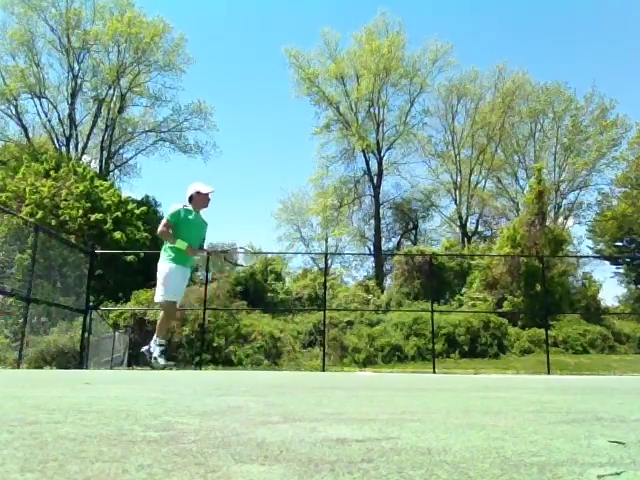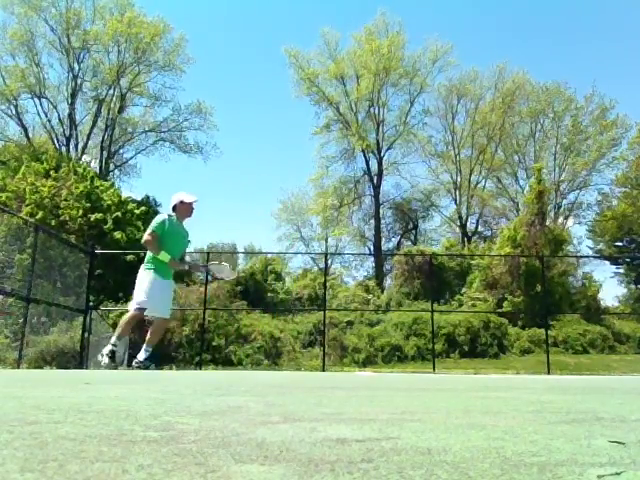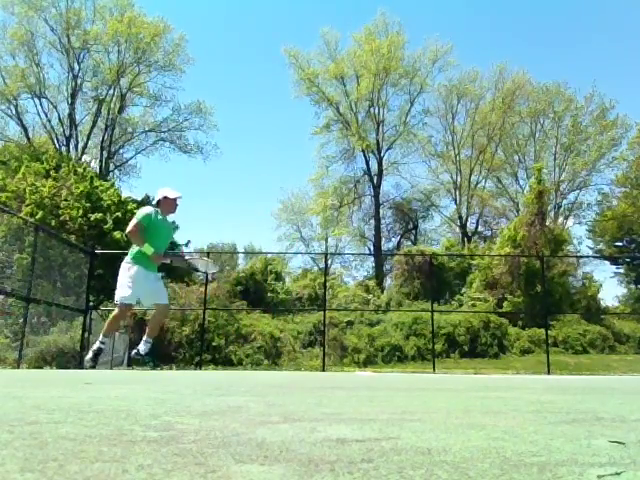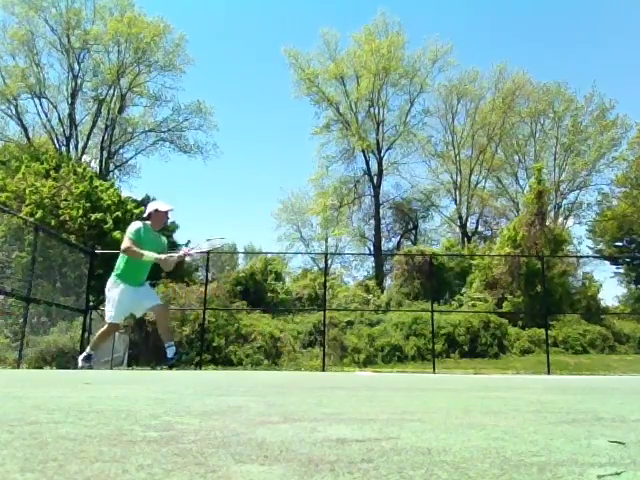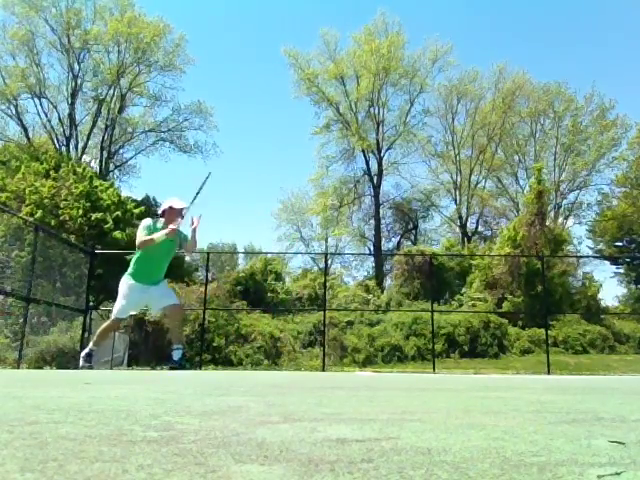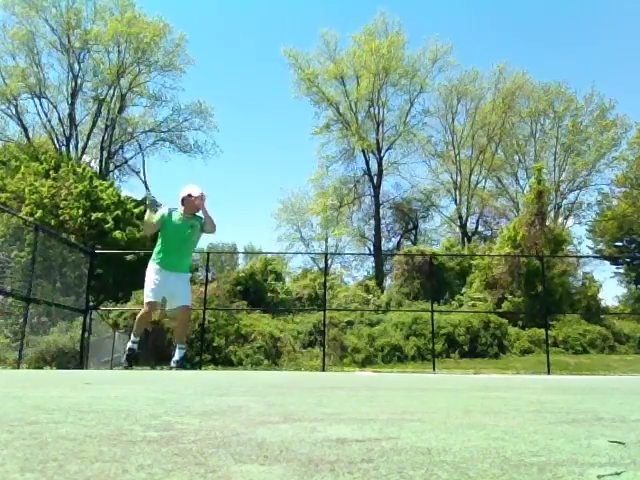
dt=0.2s
person 1, frame 1
left shoulder: (202, 223)
right shoulder: (179, 210)
left elbow: (198, 248)
right elbow: (162, 231)
left wrist: (209, 252)
right wrist: (185, 247)
left hip: (185, 268)
right hip: (170, 264)
left knee: (169, 309)
right knee: (169, 306)
left ankle: (152, 348)
right ankle: (158, 350)
person 1, frame 2
left shoulder: (184, 233)
right shoulder: (163, 219)
right elbow: (147, 240)
left wrist: (190, 265)
right wrist: (168, 259)
left hip: (167, 280)
right hip: (150, 273)
left knee: (162, 321)
right knee: (137, 312)
left ankle: (141, 358)
right ankle: (110, 349)
person 1, frame 3
left shoulder: (169, 227)
right shoulder: (148, 212)
right elbow: (130, 231)
left wrist: (174, 258)
right wrist: (150, 252)
left hip: (152, 272)
right hip: (135, 267)
left knee: (163, 309)
right knee: (123, 308)
left ankle: (142, 350)
right ankle: (98, 347)
person 1, frame 4
left shoulder: (161, 240)
right shoulder: (137, 227)
left elbow: (166, 267)
right elbow: (126, 248)
left wrist: (178, 257)
right wrist: (155, 257)
left hip: (140, 285)
right hip: (121, 284)
left knee: (162, 310)
right knee: (112, 326)
left ankle: (171, 355)
right ankle: (86, 355)
person 1, frame 5
left shoulder: (178, 235)
right shoulder: (149, 224)
left elbow: (190, 250)
right elbow: (140, 244)
left wrist: (194, 230)
right wrist: (166, 233)
left hip: (157, 284)
right hip: (133, 282)
left knee: (176, 311)
right knee: (116, 321)
left ankle: (177, 357)
right ankle: (88, 352)
person 1, frame 6
left shoulder: (200, 221)
right shoulder: (167, 213)
left elbow: (212, 229)
right elbow: (147, 231)
left wrist: (202, 208)
right wrist: (149, 212)
left hip: (182, 274)
right hip: (159, 269)
left knee: (183, 313)
right knee: (149, 308)
left ankle: (178, 357)
right ankle: (132, 345)
